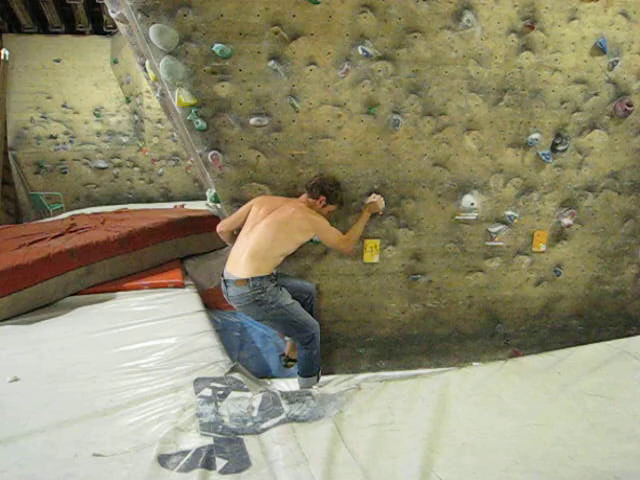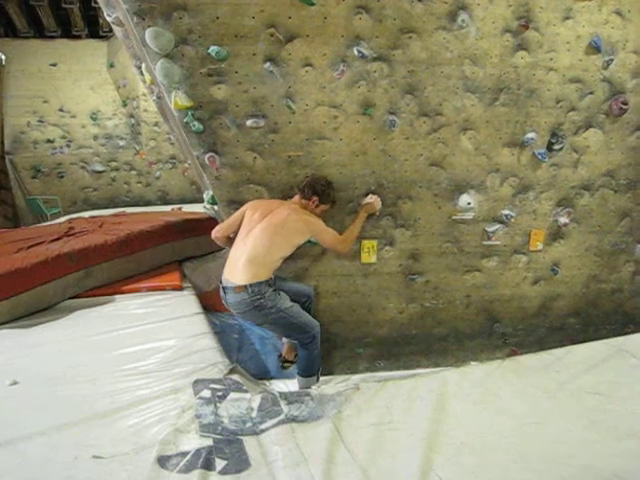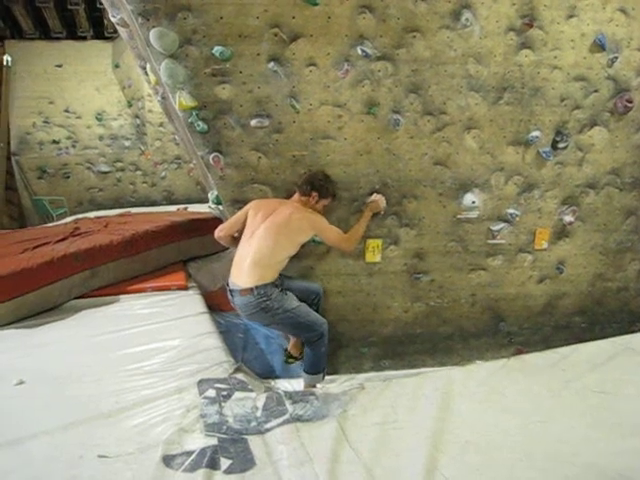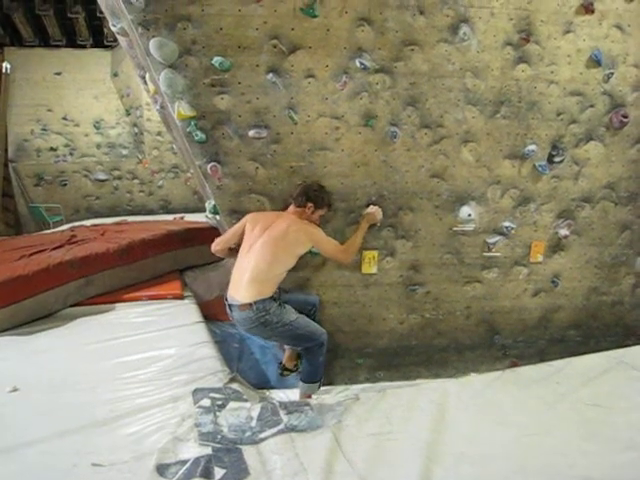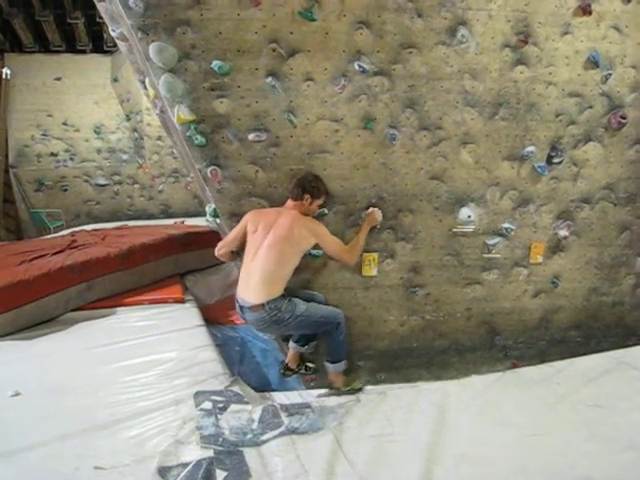
dt=0.5s
person 1, frame 1
left shoulder: (263, 200)
right shoulder: (311, 218)
left elbow: (222, 229)
right elbow: (347, 246)
right wrist: (367, 211)
left hip: (229, 283)
right hip: (251, 290)
left knee: (307, 292)
right knee: (310, 332)
right ankle: (307, 391)
person 1, frame 2
left shoulder: (256, 204)
right shoulder: (306, 220)
left elbow: (217, 235)
right elbow: (343, 245)
right wrist: (364, 212)
left hip: (228, 290)
right hip: (250, 296)
left knee: (305, 295)
right knee: (310, 332)
left ankle: (290, 350)
person 1, frame 3
left shoulder: (258, 204)
right shoulder: (309, 218)
left elbow: (221, 234)
right elbow: (348, 244)
right wrist: (369, 211)
left hip: (235, 291)
right hip: (257, 298)
left knee: (314, 292)
right knee: (318, 330)
left ankle: (295, 347)
right ankle: (310, 390)
person 1, frame 4
left shoulder: (255, 217)
right shoulder: (306, 230)
left elbow: (217, 248)
right elbow: (345, 256)
right wrist: (365, 223)
left hip: (233, 305)
right hip: (255, 312)
left knee: (311, 303)
right knee: (318, 339)
left ankle: (289, 360)
right ankle: (305, 399)
person 1, frame 5
left shoulder: (255, 215)
right shoulder: (310, 226)
left elbow: (221, 251)
right elbow: (349, 258)
left wrist: (239, 257)
right wrist: (367, 225)
left hip: (243, 306)
right hip: (267, 313)
left knee: (317, 302)
right knee: (335, 319)
left ankle: (292, 361)
right ankle: (337, 380)
